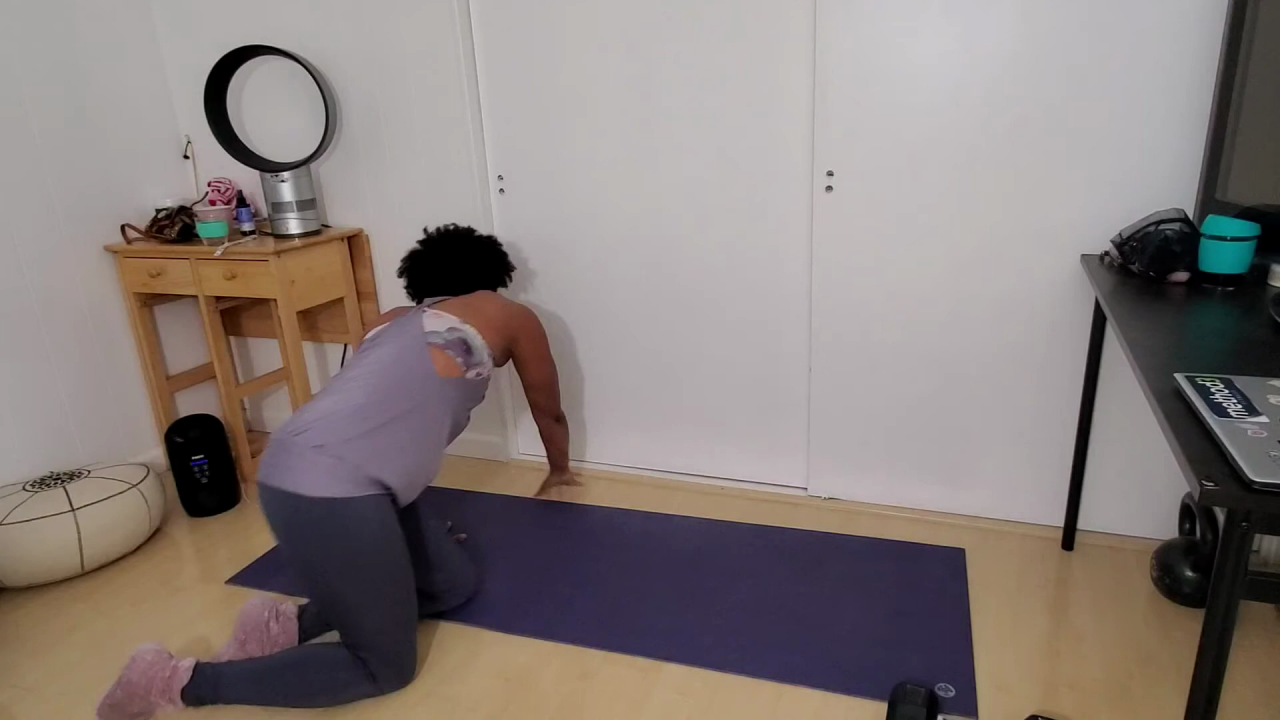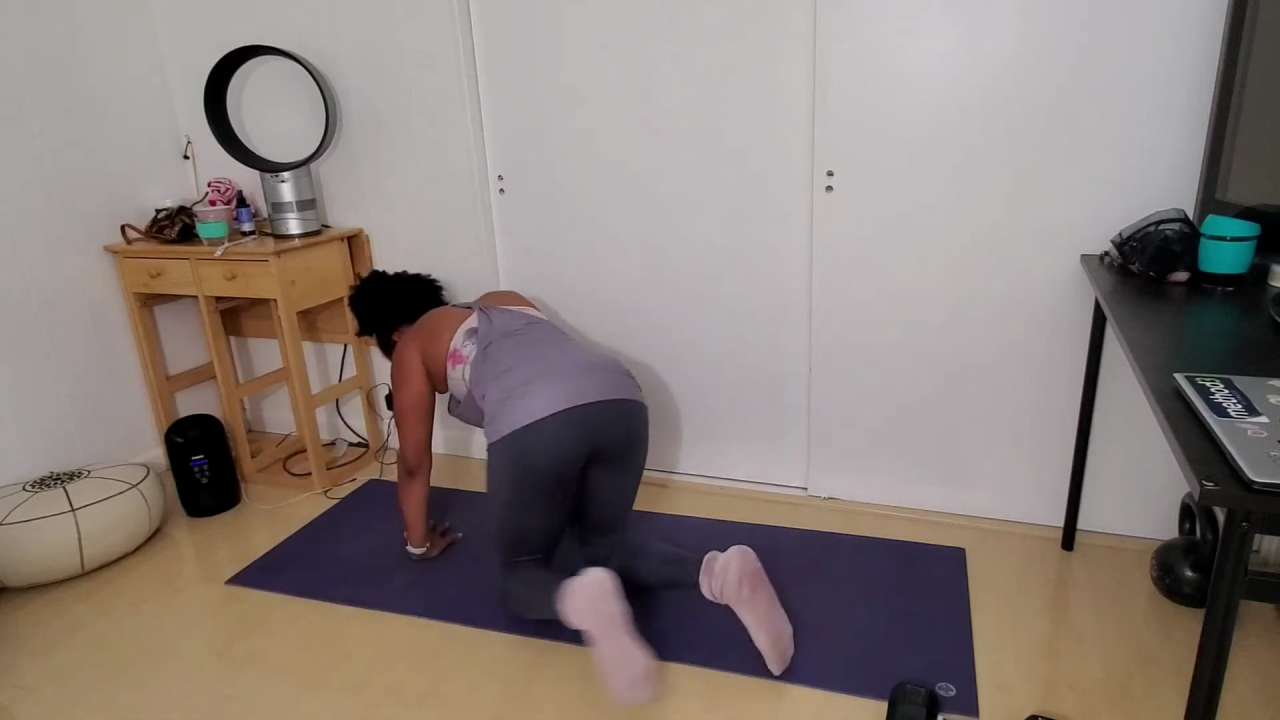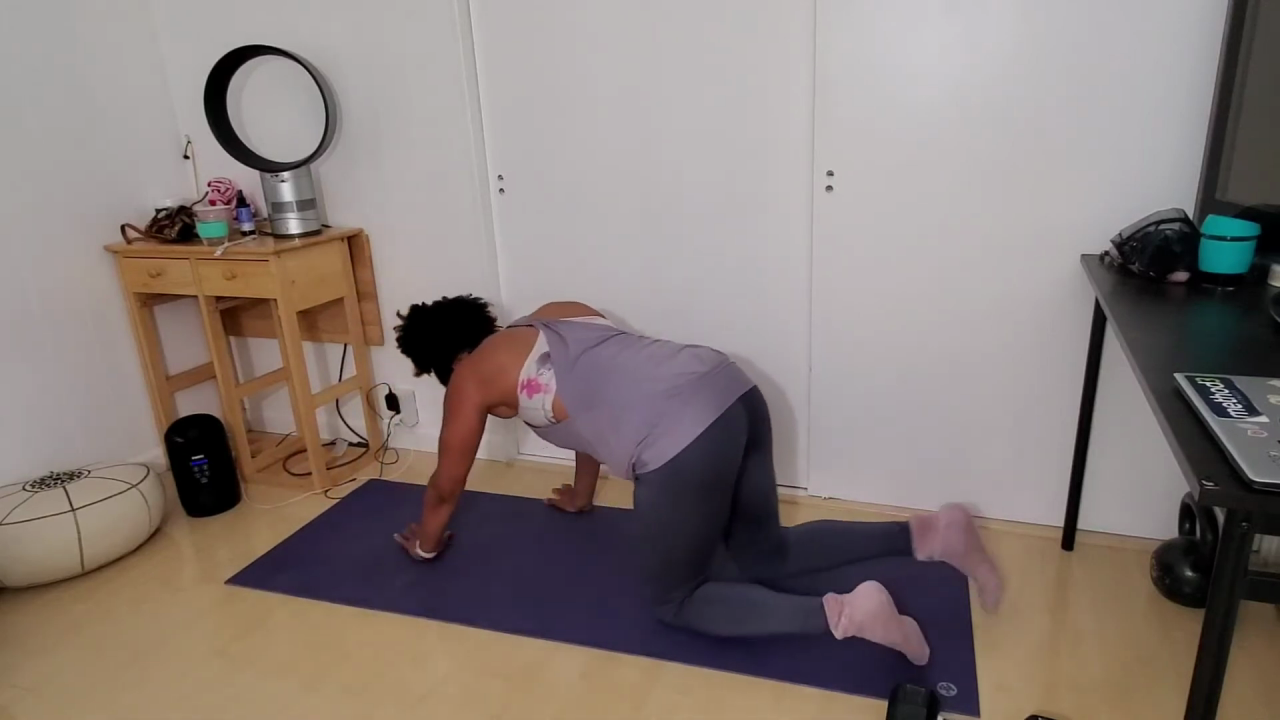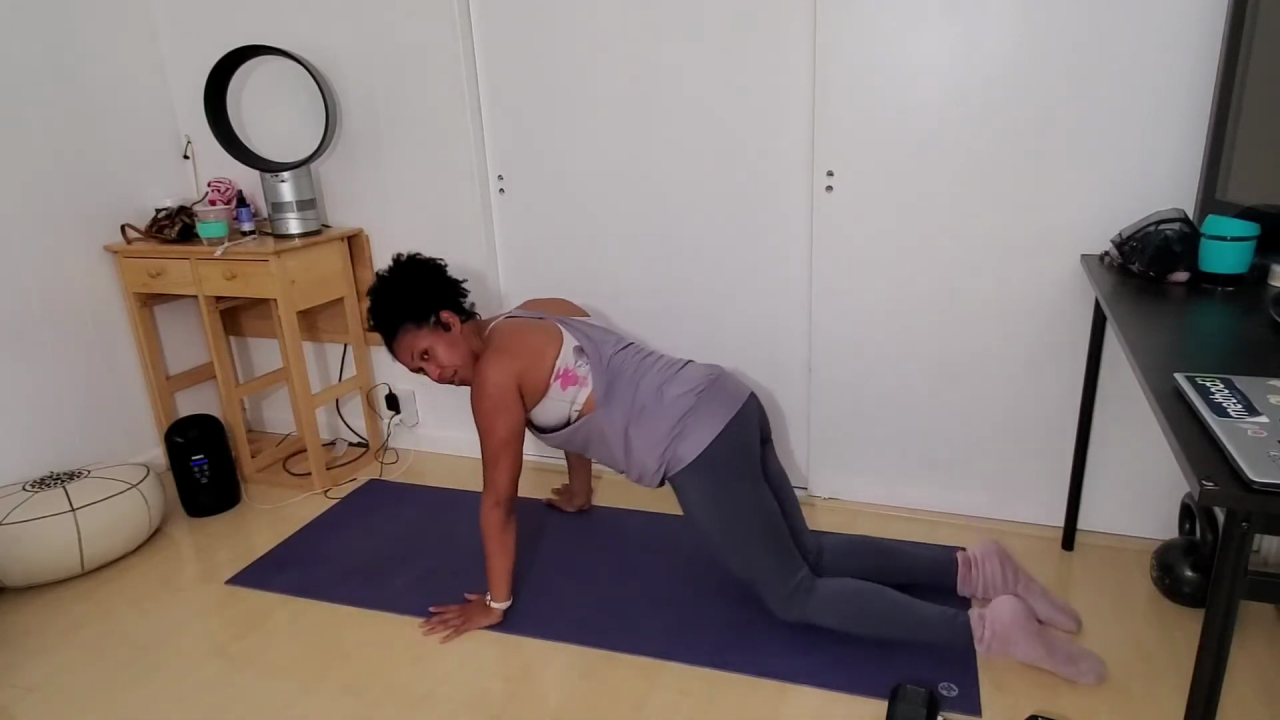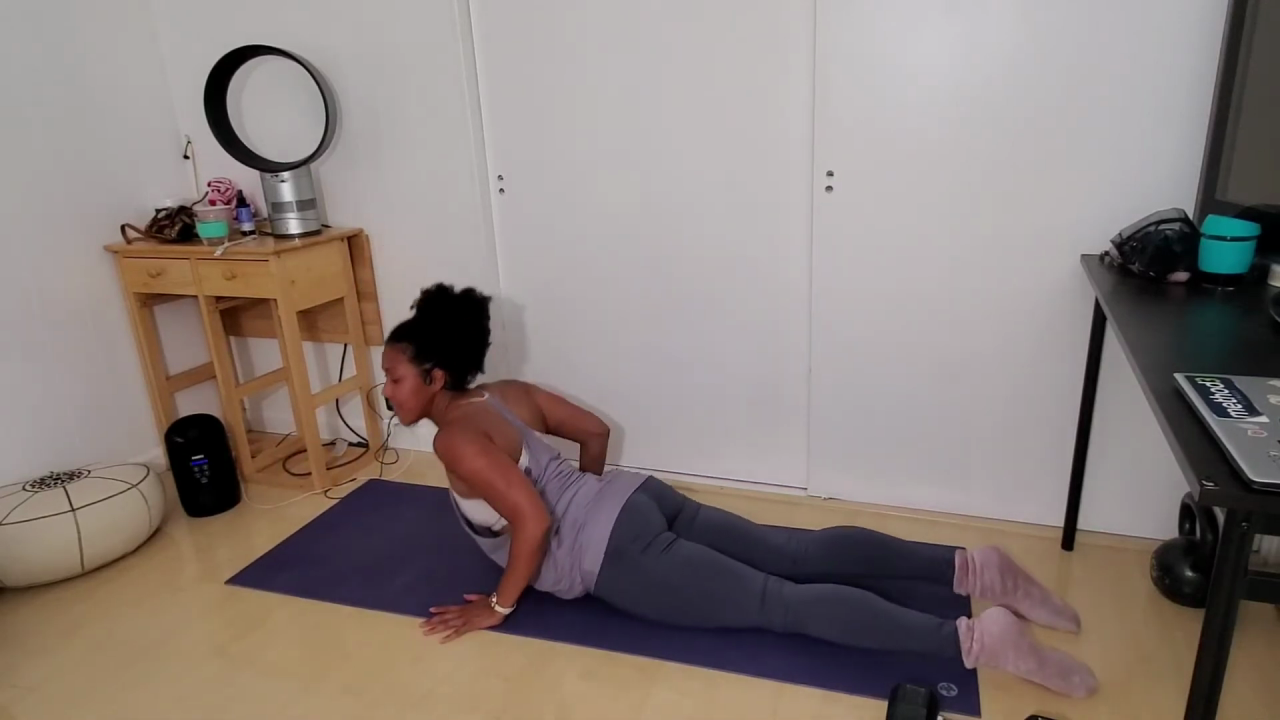
dt=1s
person 1, frame 1
left shoulder: (392, 320)
right shoulder: (508, 315)
right elbow: (549, 412)
left wrist: (420, 533)
right wrist: (560, 470)
left hip: (293, 466)
right hip: (332, 493)
left knee: (454, 584)
right knee: (384, 667)
left ankle: (288, 621)
person 1, frame 2
left shoulder: (412, 347)
right shoulder: (505, 302)
left elbow: (414, 463)
left wrist: (420, 540)
right wrist: (580, 495)
left hip: (535, 426)
right hip: (618, 398)
left knee: (521, 576)
right knee: (603, 544)
left ankle: (582, 598)
right ankle: (720, 571)
person 1, frame 3
left shoulder: (472, 377)
right shoulder: (557, 316)
left elbow: (447, 486)
left wrist: (427, 544)
right wrist: (581, 495)
left hip: (683, 442)
right hip: (732, 393)
left knee: (676, 600)
right knee: (767, 556)
left ankle: (841, 612)
right ankle: (932, 531)
person 1, frame 4
left shoulder: (493, 371)
right shoulder: (540, 312)
left elbow: (498, 500)
left wrist: (494, 603)
right wrist: (579, 491)
left hip: (696, 446)
right hip: (726, 408)
left knee: (795, 595)
right knee: (808, 556)
left ankle: (988, 629)
right ankle: (975, 568)
person 1, frame 5
left shoulder: (455, 440)
right shoulder: (506, 394)
left elbow: (534, 520)
right elbow: (596, 429)
left wrist: (499, 605)
left hip: (621, 554)
right hip: (639, 498)
left knee: (783, 604)
right knee: (801, 553)
left ankle: (976, 639)
right ankle: (972, 566)
